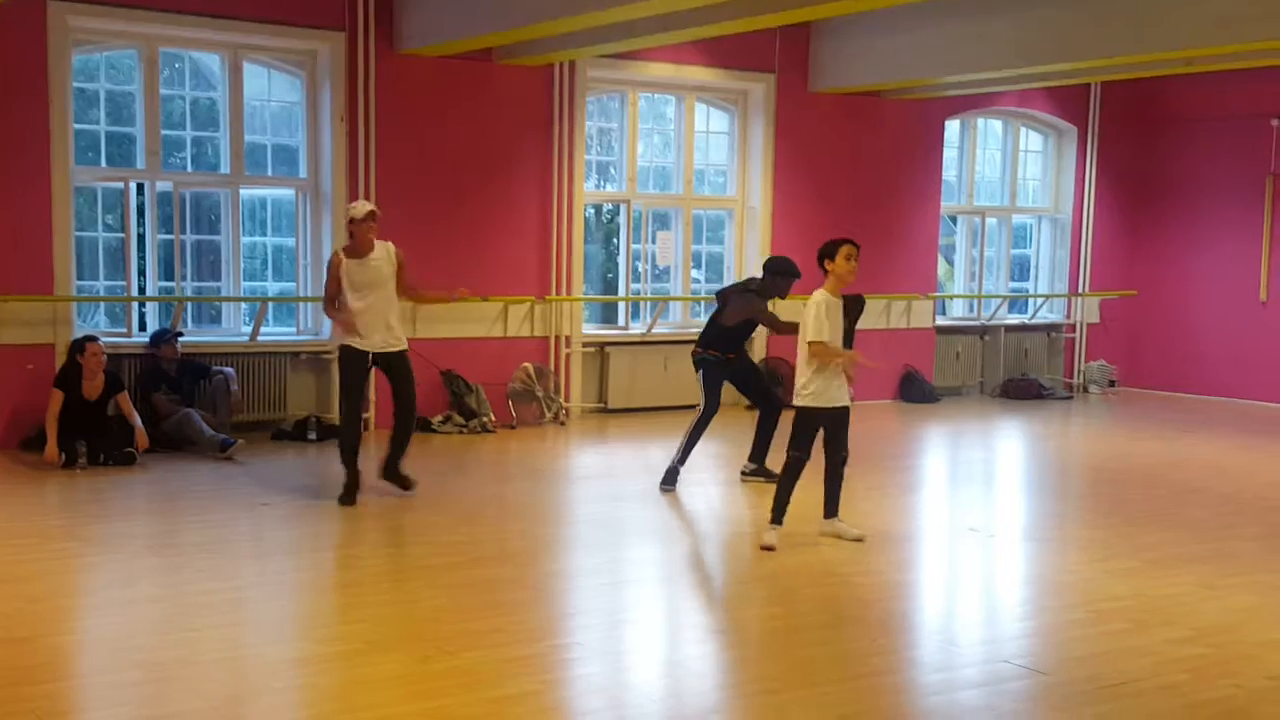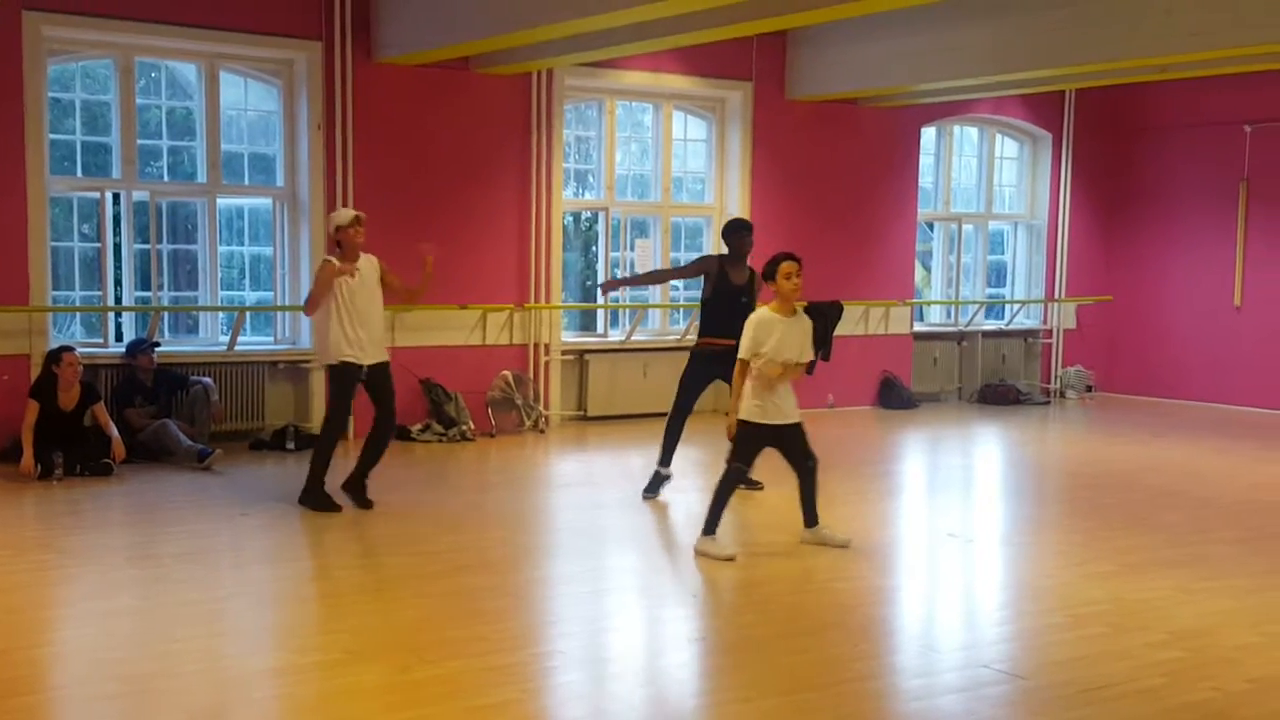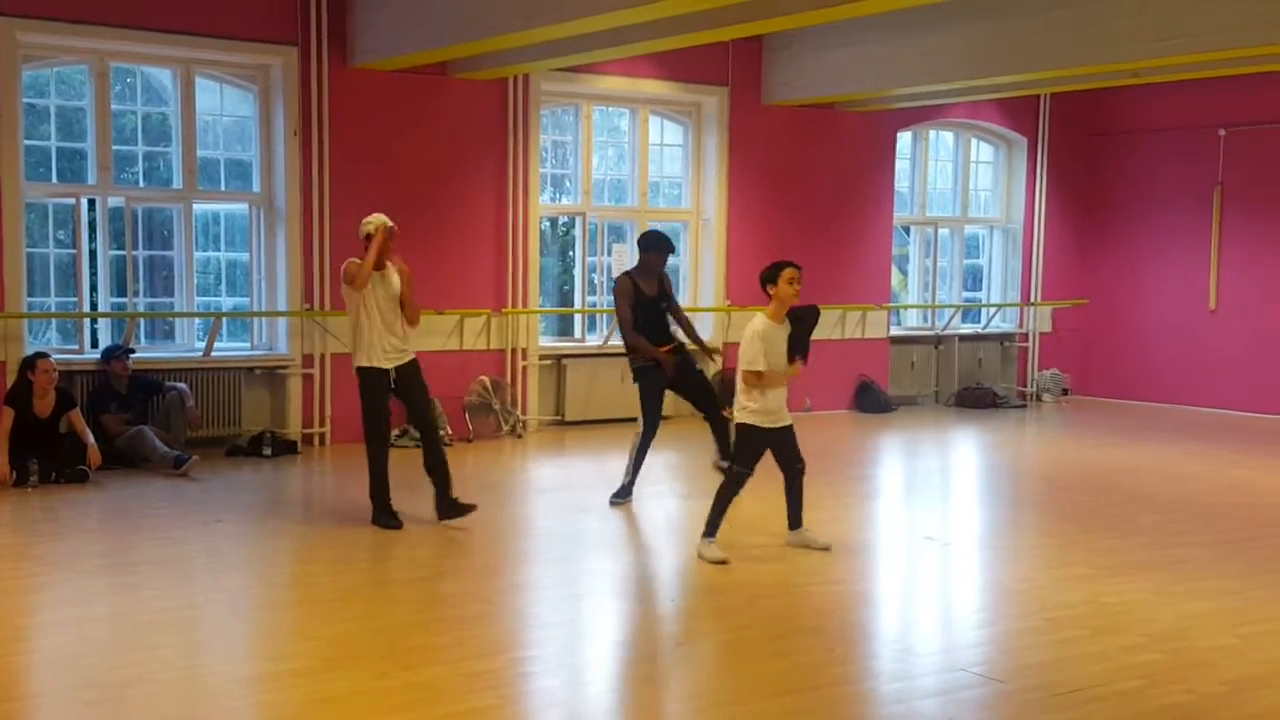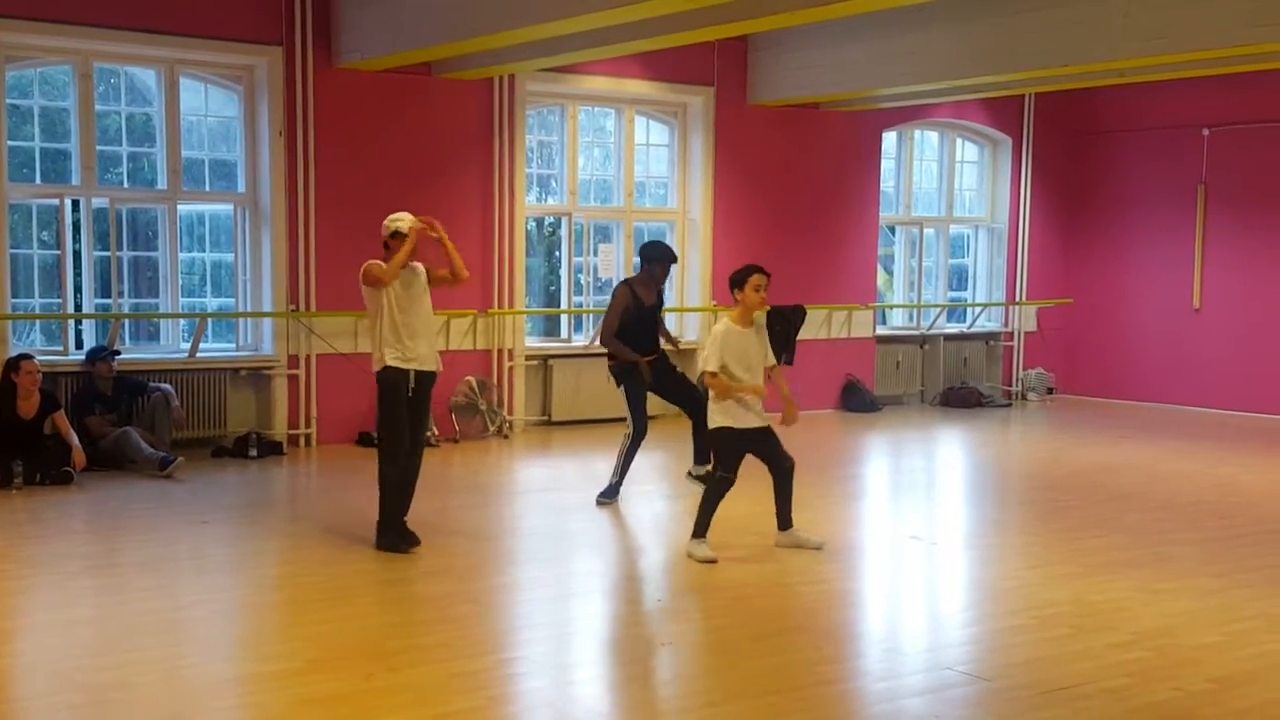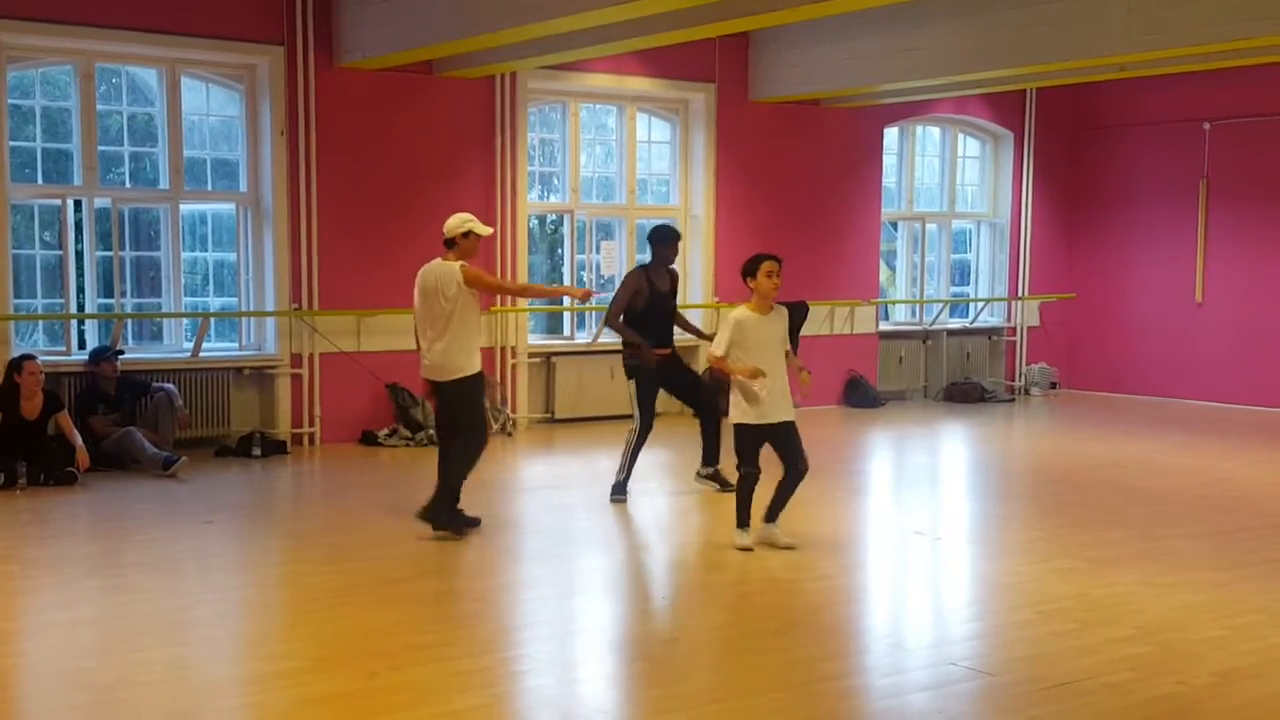
dt=1s
person 1, frame 1
left shoulder: (392, 253)
right shoulder: (339, 261)
left elbow: (411, 293)
right elbow: (329, 303)
left wrist: (451, 297)
right wrist: (339, 316)
left hip: (392, 342)
right hip: (354, 345)
left knee: (407, 407)
right knee: (351, 412)
left ankle: (392, 466)
right ankle: (351, 479)
person 1, frame 2
left shoulder: (374, 264)
right shoulder: (329, 267)
left elbow: (408, 296)
right elbow: (309, 309)
left wrist: (426, 274)
right wrist: (333, 276)
left hip: (376, 354)
right hip: (344, 356)
left knee: (386, 419)
right knee: (337, 422)
left ankle: (357, 481)
right ankle: (313, 489)
person 1, frame 3
left shoulder: (399, 271)
right shoulder: (352, 267)
left elbow: (413, 321)
right elbow: (360, 283)
left wrist: (407, 283)
right wrist: (376, 242)
left hip: (403, 359)
right hip: (371, 363)
left knee: (428, 425)
right knee: (378, 436)
left ankle: (445, 498)
right ankle: (381, 507)
person 1, frame 4
left shoulder: (422, 272)
right shoulder: (373, 270)
left elbow: (462, 277)
right elbow: (384, 277)
left wrist: (442, 237)
right wrist: (410, 239)
left hip: (424, 367)
right hip: (392, 367)
left knee: (414, 449)
right knee: (394, 448)
left ankle: (398, 521)
right ankle: (388, 529)
person 1, frame 5
left shoulder: (425, 273)
right shoulder: (463, 272)
left elbow: (419, 326)
right elbow: (516, 289)
right wrist: (566, 291)
left hip: (434, 369)
right hip: (462, 368)
left knee: (451, 438)
right knee: (473, 438)
left ankle: (448, 510)
right ankle: (440, 505)
person 2, frame 1
left shoulder: (839, 301)
right shoulder: (819, 301)
right elbow: (816, 348)
left wrist: (845, 364)
right wrist: (850, 356)
left hip: (837, 394)
right hip: (812, 395)
left knee: (838, 456)
right knee: (797, 458)
left ankle: (830, 519)
right ankle: (774, 526)
person 2, frame 2
left shoulder: (804, 322)
right shoulder: (758, 320)
left elbow: (801, 366)
right elbow: (741, 367)
left wrist: (782, 370)
right wrist: (733, 411)
left hip: (786, 413)
right hip: (753, 413)
left knee: (807, 464)
right knee: (735, 472)
left ankle: (812, 528)
right ankle: (707, 537)
person 2, frame 3
left shoulder: (785, 325)
right shoulder: (757, 329)
right elbow: (750, 378)
right wrist: (786, 375)
left hip: (779, 415)
right hip: (753, 416)
left knee: (796, 468)
right knee: (738, 475)
left ankle: (796, 530)
right ankle: (708, 539)
person 2, frame 4
left shoulder: (760, 328)
right shoulder: (721, 332)
left elbow: (771, 369)
right elbow: (710, 379)
left wrist: (789, 400)
right wrist: (751, 389)
left hip: (755, 418)
right hip: (727, 418)
left knee: (784, 465)
right knee: (723, 478)
left ankle: (786, 531)
right ankle: (697, 539)
person 2, frame 5
left shoulder: (782, 315)
right shoulder: (737, 319)
right elbow: (714, 358)
left wrist: (800, 370)
right wrist: (740, 371)
left hip: (780, 409)
right hip: (747, 410)
left knee: (797, 466)
right knee: (749, 472)
left ankle: (768, 525)
right ankle: (742, 528)
person 3, frame 1
left shoulder: (754, 286)
right shoulder: (750, 301)
left elbow: (721, 295)
right elbow: (780, 328)
left hip: (735, 356)
right hip: (710, 357)
left knee: (773, 405)
right knee: (708, 408)
left ankle: (754, 466)
right ankle: (675, 467)
person 3, frame 2
left shoulder: (755, 279)
right shoulder: (711, 265)
right elbow: (669, 274)
right wrist: (623, 281)
left hip: (737, 353)
right hip: (706, 351)
right knee: (680, 410)
right ankle: (662, 470)
person 3, frame 3
left shoulder: (663, 280)
right shoulder: (624, 284)
left elbow: (677, 314)
right elbow: (627, 332)
left wrist: (703, 346)
right wrist: (659, 356)
left hip: (675, 354)
right hip: (646, 362)
left knee: (714, 406)
right knee: (649, 425)
left ankle: (727, 461)
right ankle: (627, 484)
person 3, frame 4
left shoulder: (657, 288)
right shoulder: (624, 292)
right elbow: (606, 339)
left wrist: (667, 337)
right wrist: (638, 361)
left hip: (656, 361)
right hip: (627, 366)
left knee: (699, 406)
right knee: (637, 427)
left ankle: (700, 469)
right ankle: (614, 485)
person 3, frame 5
left shoulder: (672, 276)
right shoulder: (636, 278)
right elbow: (611, 319)
left wrist: (700, 334)
right wrist: (641, 343)
left hip: (668, 357)
right hip: (640, 361)
left knee: (709, 405)
right knee: (643, 423)
left ankle: (709, 469)
right ankle: (620, 482)
